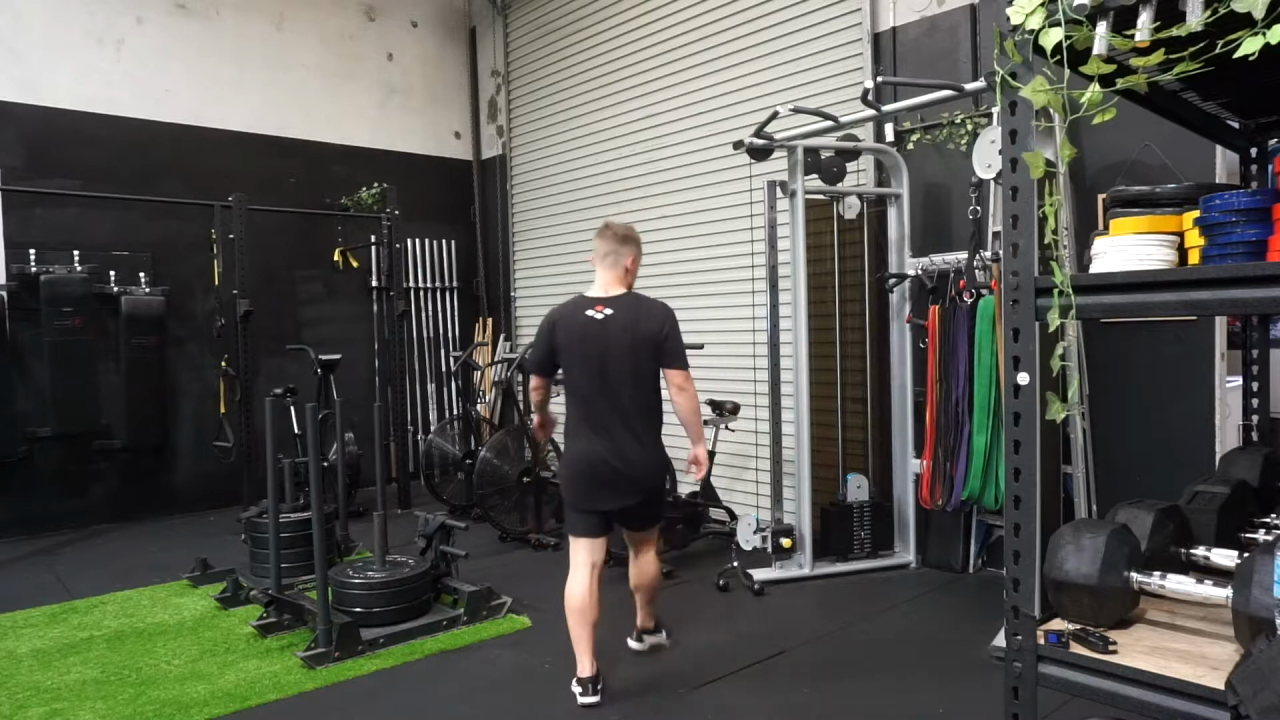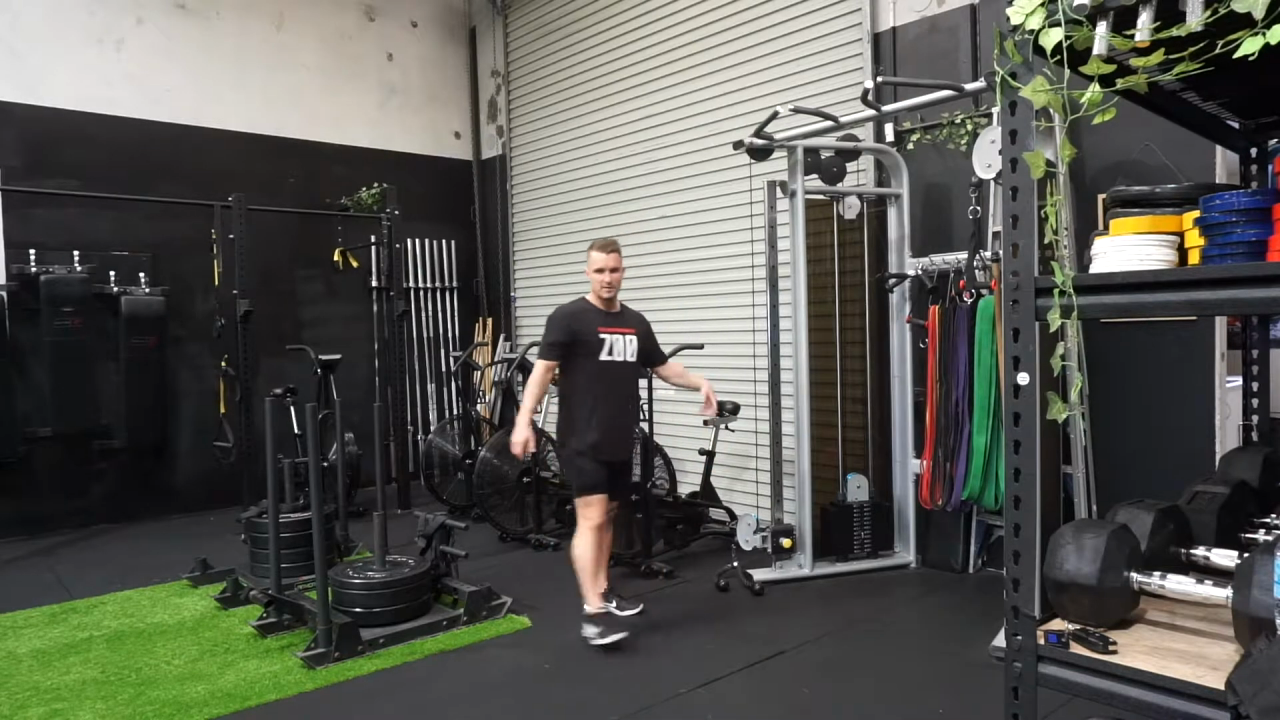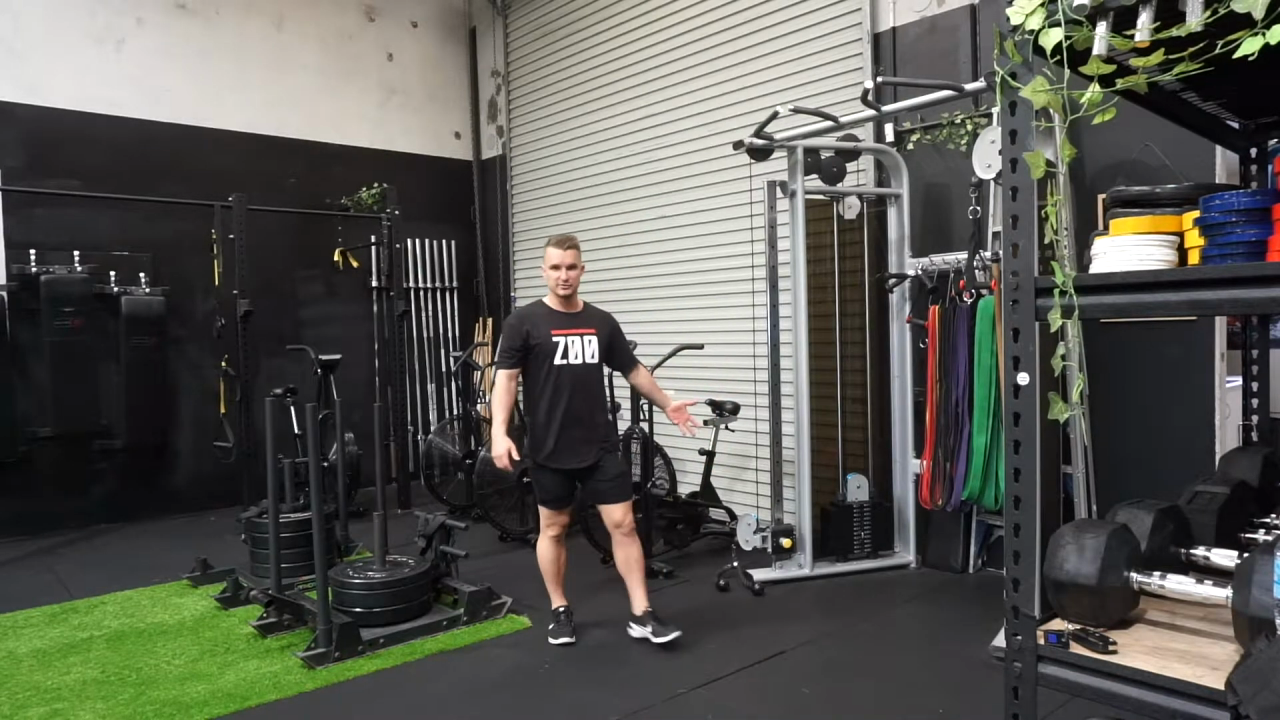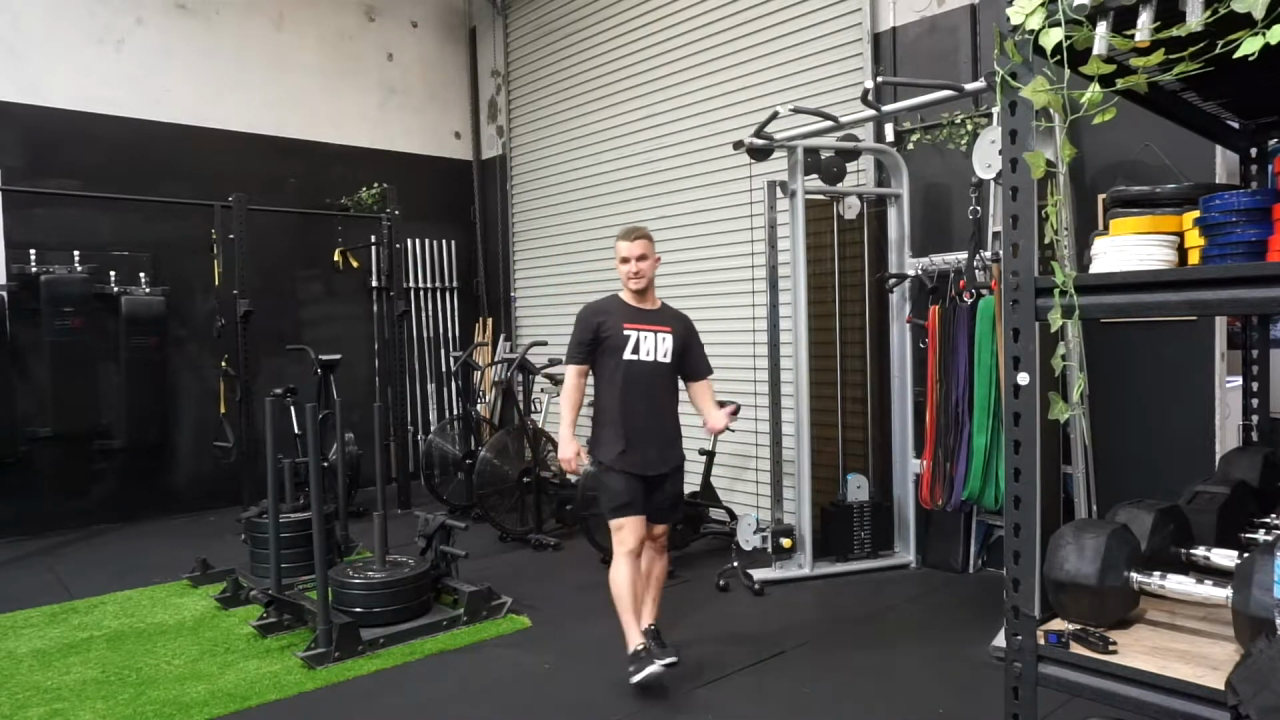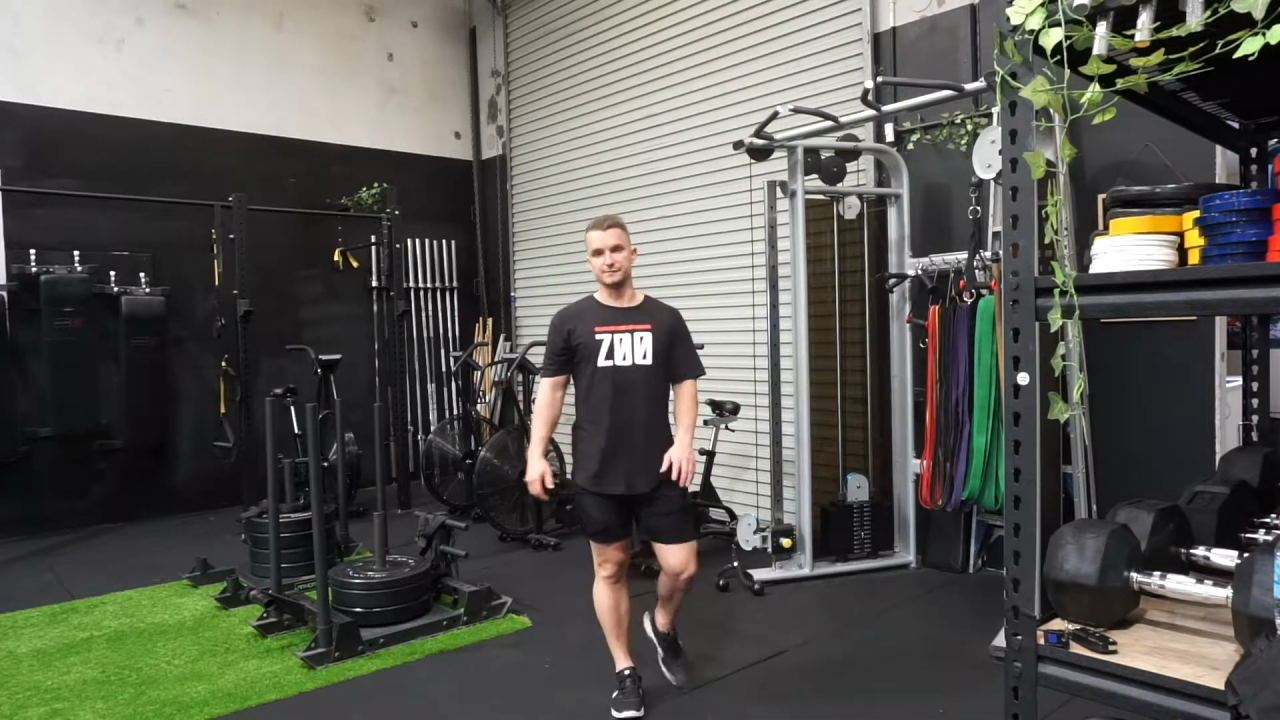
dt=1s
person 1, frame 1
left shoulder: (559, 319)
right shoulder: (656, 315)
left elbow: (538, 384)
right elbow: (680, 384)
left wrist: (541, 417)
right wrist: (699, 441)
left hip: (584, 461)
right hip: (643, 459)
left knee: (584, 562)
right knee: (644, 545)
left ankle: (586, 674)
right ankle: (645, 628)
person 1, frame 2
left shoulder: (635, 321)
right shoulder: (569, 317)
left elbow: (662, 366)
right elbow: (544, 370)
left wrist: (699, 382)
right wrist: (524, 421)
left hip: (620, 441)
right hip: (582, 440)
left knee: (606, 516)
right knee: (590, 519)
left ankle: (601, 591)
right ankle: (593, 612)
person 1, frame 3
left shoulder: (602, 322)
right shoulder: (525, 321)
left elbow: (632, 369)
right elbow: (506, 379)
left wrist: (667, 404)
right wrist: (499, 432)
left hip: (600, 446)
right hip: (549, 449)
left knee: (623, 524)
right knee: (553, 528)
left ankle: (642, 615)
right ankle: (560, 611)
person 1, frame 4
left shoulder: (678, 322)
right shoulder: (597, 315)
left elbow: (697, 381)
right elbow: (575, 376)
left wrist: (713, 416)
right wrist: (566, 434)
left hip: (666, 455)
right hip: (617, 453)
left knee: (658, 541)
right knee: (628, 546)
left ankle: (652, 630)
right ankle: (637, 649)
person 1, frame 5
left shoulder: (665, 318)
right shoulder: (571, 320)
left elbow: (685, 384)
right elbow: (552, 389)
left wrist: (683, 443)
right wrist: (536, 453)
left hip: (657, 469)
right hip: (597, 472)
left knee: (681, 567)
right knee: (610, 569)
left ankle: (661, 624)
right ankle: (626, 673)
